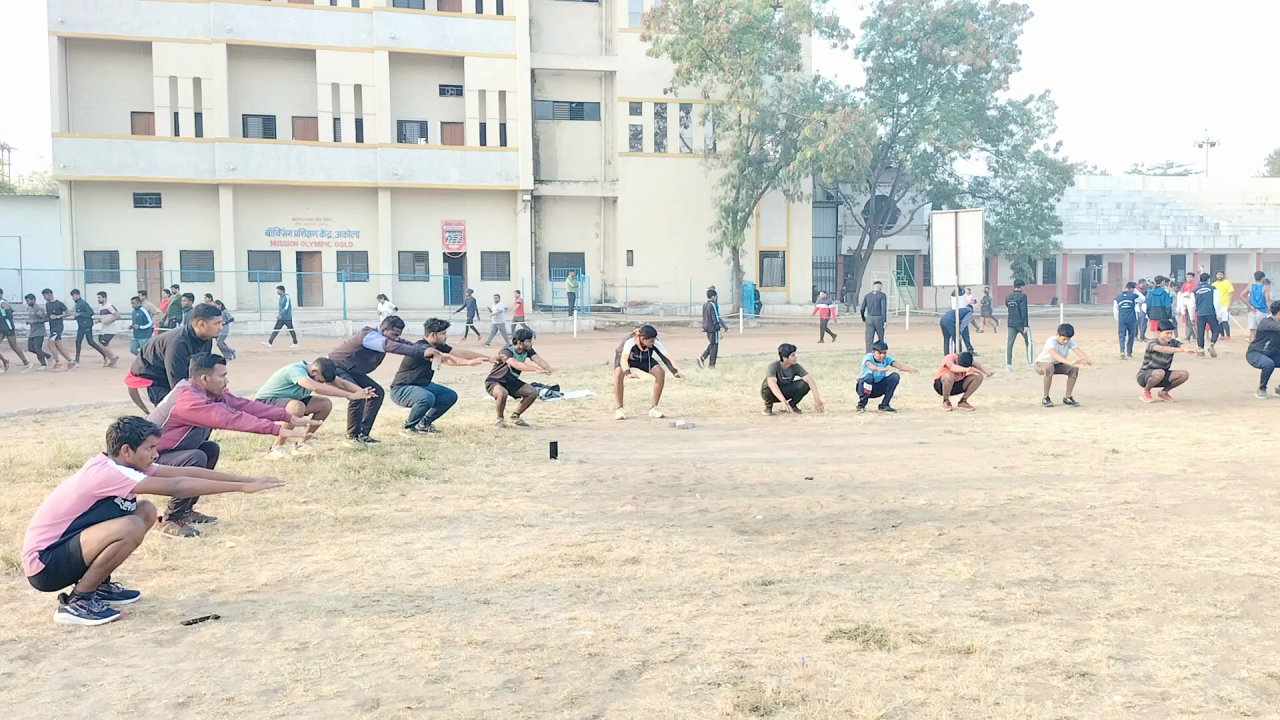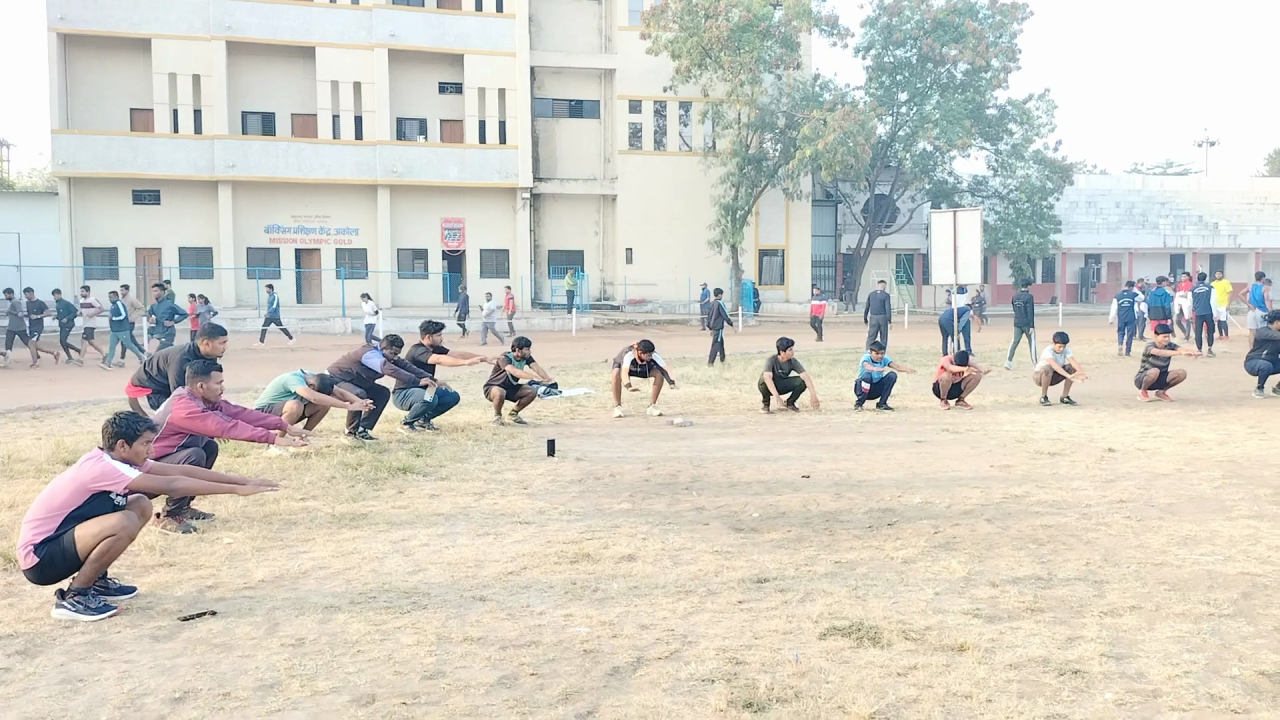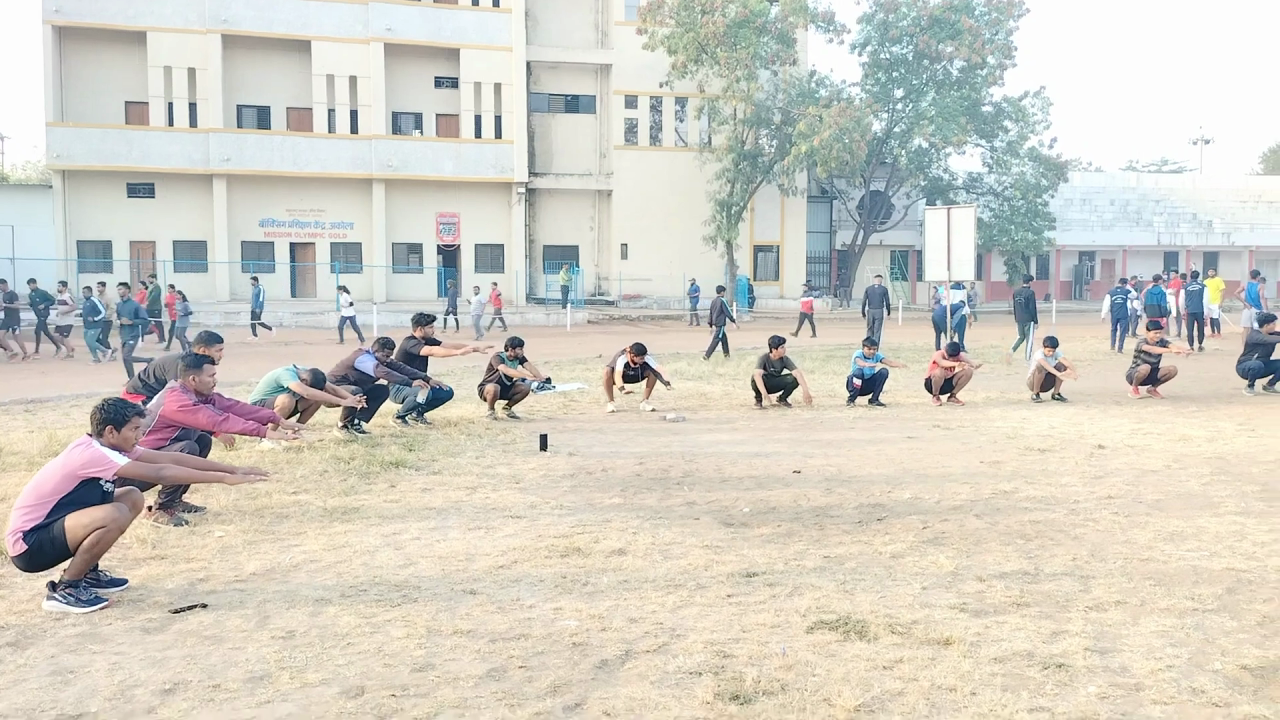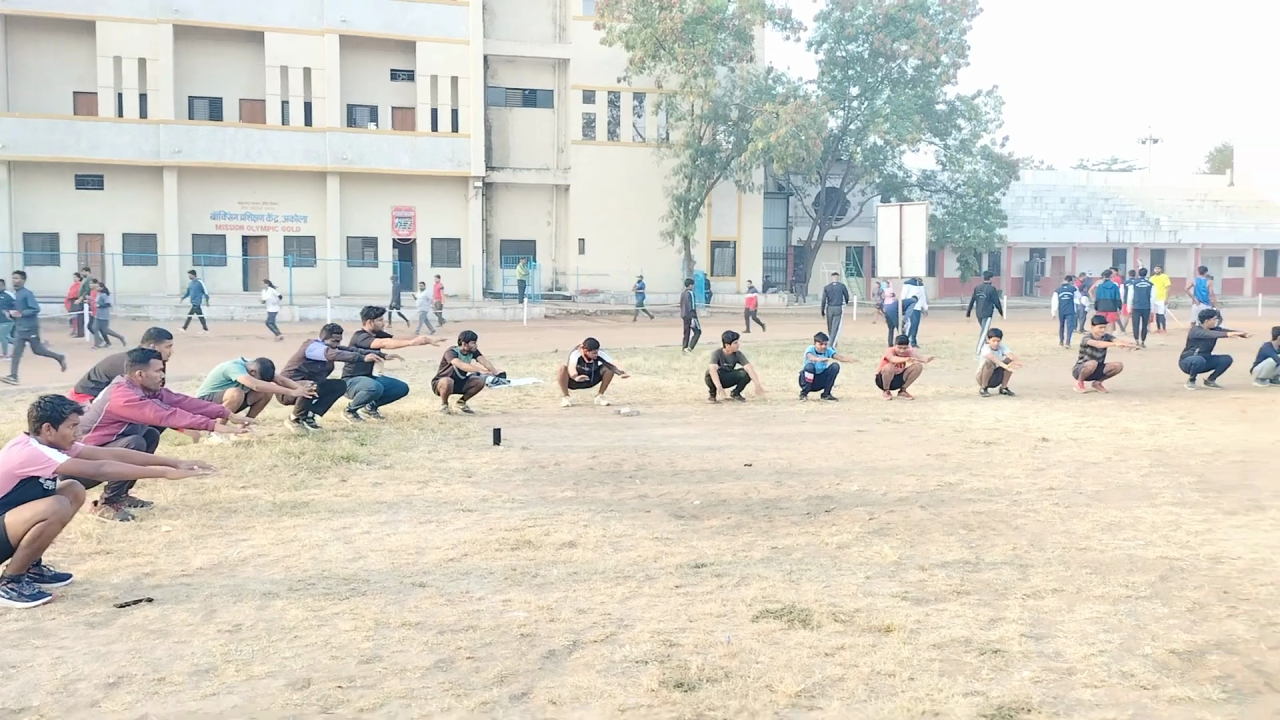
dt=0.2s
person 1, frame 1
left shoulder: (121, 463)
right shoulder: (109, 473)
left elbow: (184, 473)
right elbow: (176, 487)
left hip: (67, 541)
left knee: (146, 510)
right knee: (131, 527)
left ankle: (99, 586)
right ankle: (77, 602)
person 1, frame 2
left shoulder: (121, 458)
right shoulder: (103, 468)
left elbow: (181, 471)
right elbow: (170, 485)
left knee: (141, 506)
right knee: (125, 523)
left ankle: (96, 582)
right ankle: (73, 598)
person 1, frame 3
left shoulder: (107, 444)
right shoulder: (93, 453)
left elbow: (170, 459)
right elbow: (159, 473)
right hip: (28, 544)
left knee: (132, 499)
right knee: (116, 514)
left ankle: (87, 575)
right ankle: (65, 589)
person 1, frame 4
left shoulder: (45, 443)
right shoulder: (28, 451)
left elbow: (109, 454)
right elbow: (97, 470)
left knee: (73, 490)
right knee: (56, 507)
left ankle: (31, 567)
